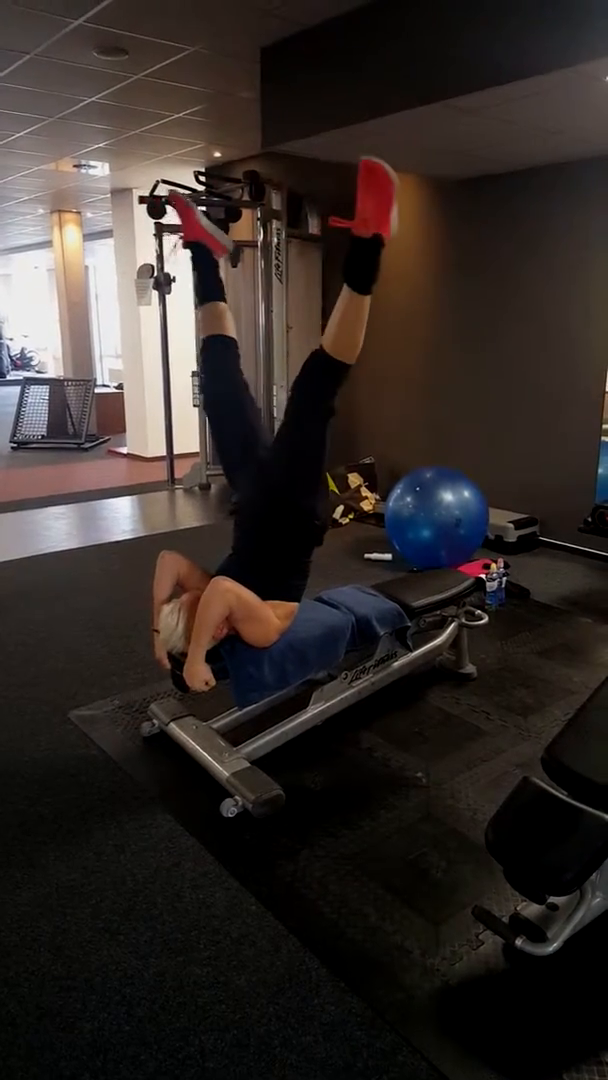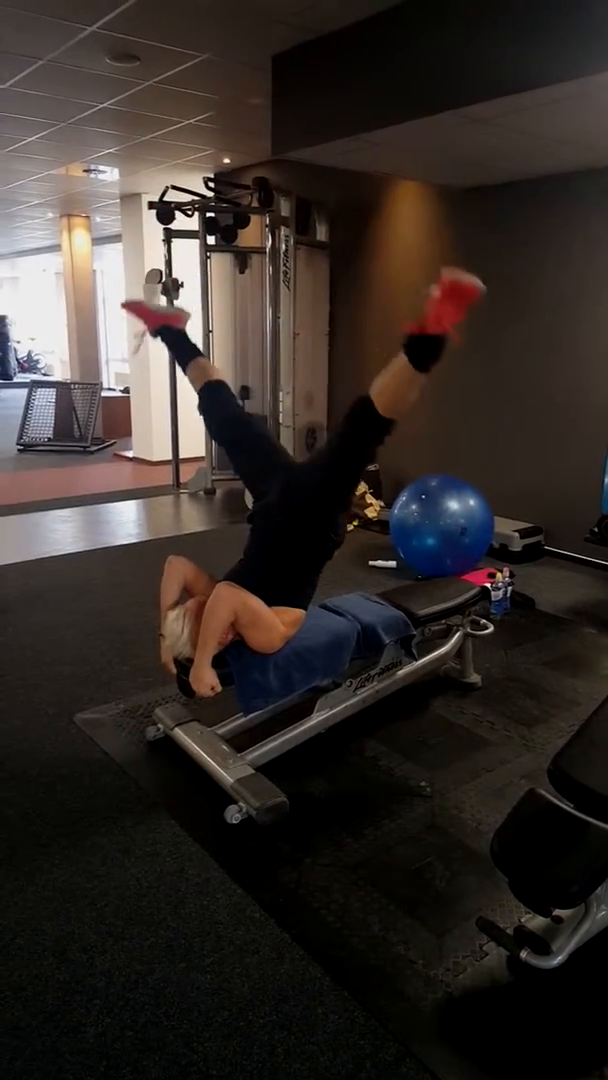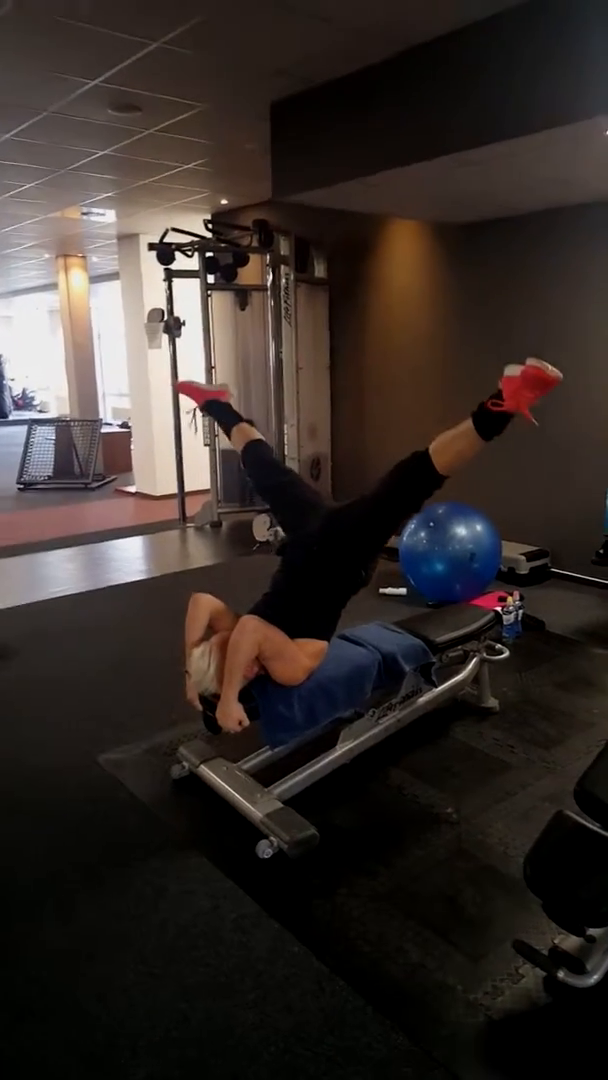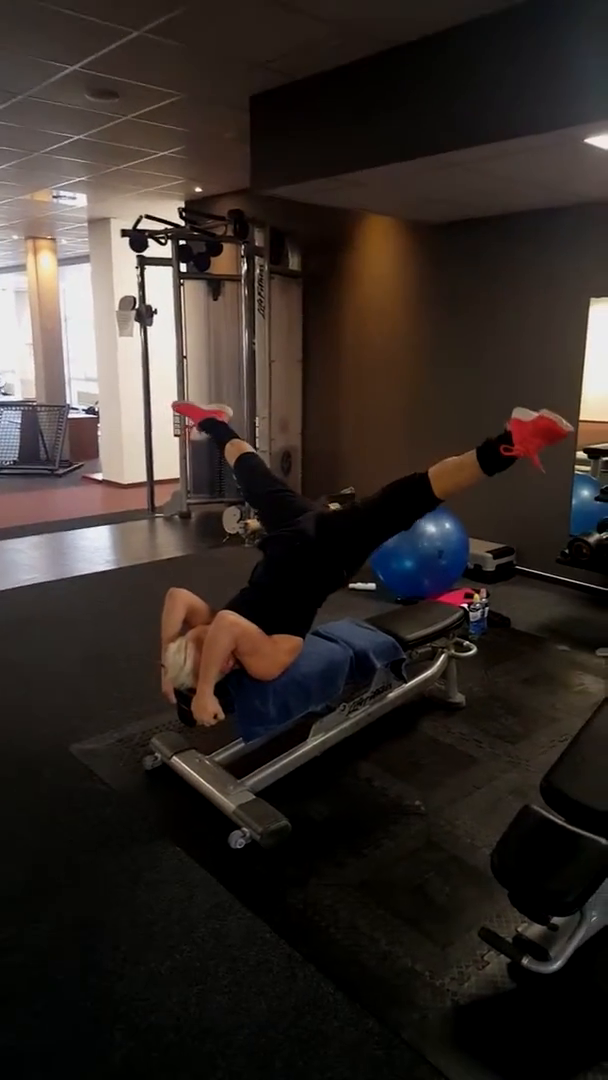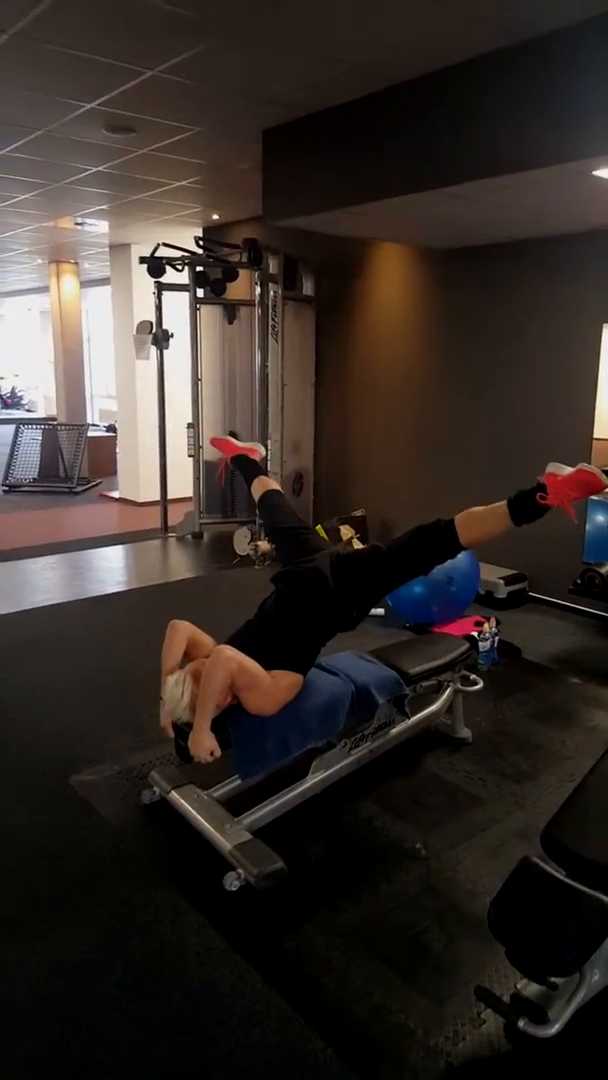
dt=0.7s
person 1, frame 1
left shoulder: (261, 629)
right elbow: (169, 558)
right wrist: (162, 632)
left hip: (288, 513)
right hip: (260, 503)
right knee: (221, 386)
person 1, frame 2
left shoulder: (266, 637)
right shoulder: (209, 616)
right elbow: (176, 564)
left hip: (307, 523)
right hip: (278, 509)
right knee: (226, 420)
left ankle: (433, 328)
person 1, frame 3
left shoulder: (289, 669)
right shoulder: (240, 647)
left wrist: (228, 701)
left hip: (338, 555)
right hip: (309, 540)
left knee: (410, 485)
right knee: (265, 471)
left ankle: (504, 403)
right ankle: (215, 404)
person 1, frame 4
left shoulder: (266, 663)
right shoulder: (214, 641)
left wrist: (203, 695)
right wrist: (168, 665)
left hip: (321, 554)
right hip: (291, 539)
left knee: (407, 501)
right knee: (255, 480)
left ankle: (512, 444)
right ankle: (214, 422)
person 1, frame 5
left shoulder: (262, 698)
right shoulder: (215, 675)
right elbow: (178, 627)
left wrist: (200, 730)
right wrist: (168, 700)
left hip: (334, 592)
right hip: (303, 576)
left knee: (430, 545)
right knee: (278, 517)
left ankle: (547, 495)
right ankle: (245, 459)
